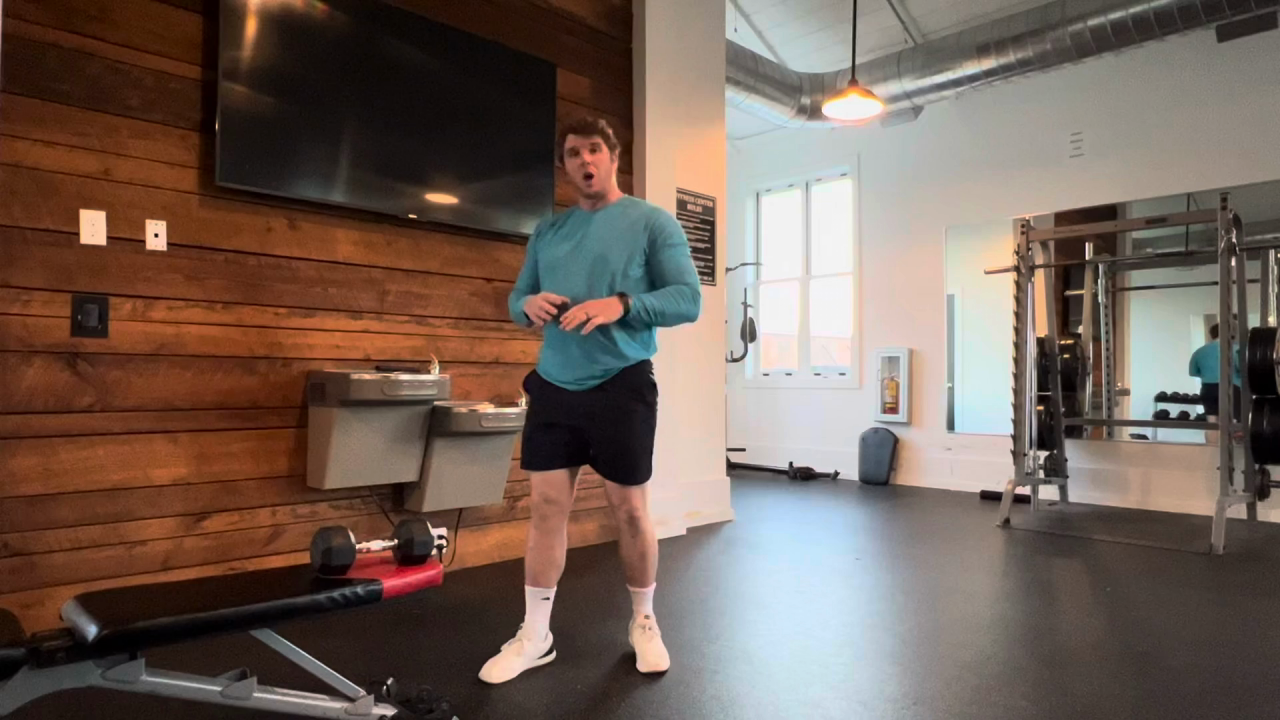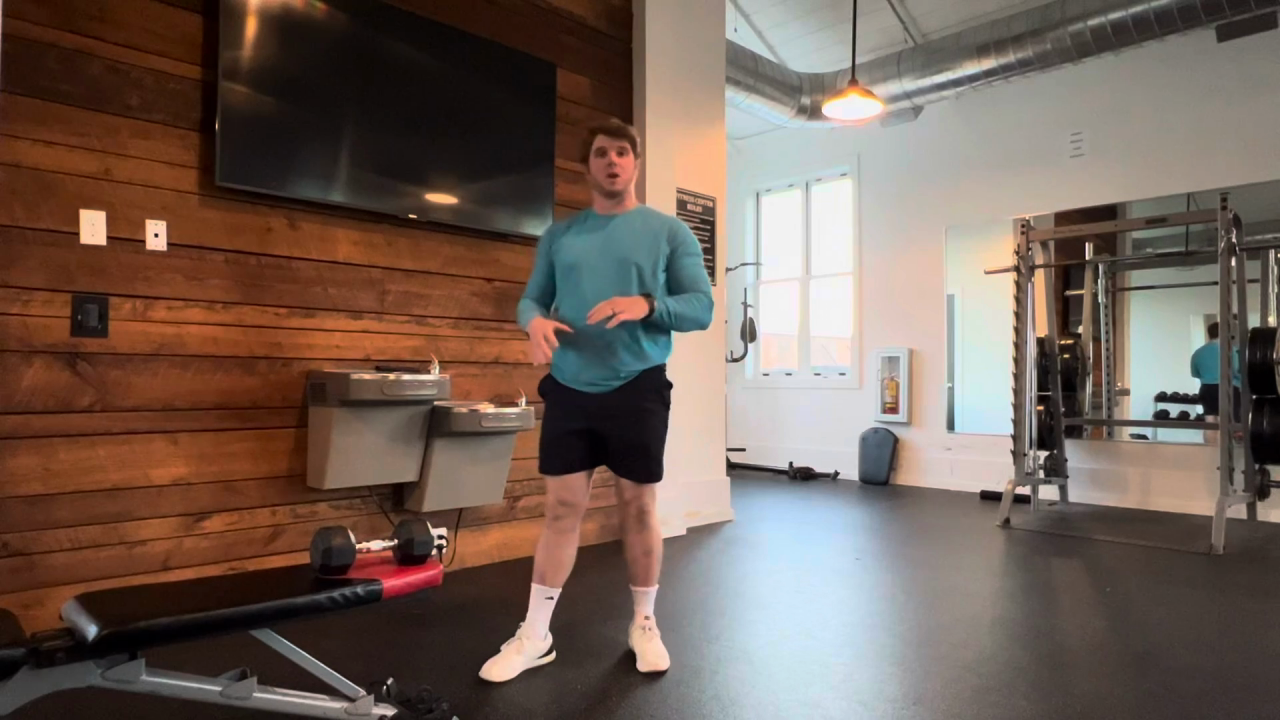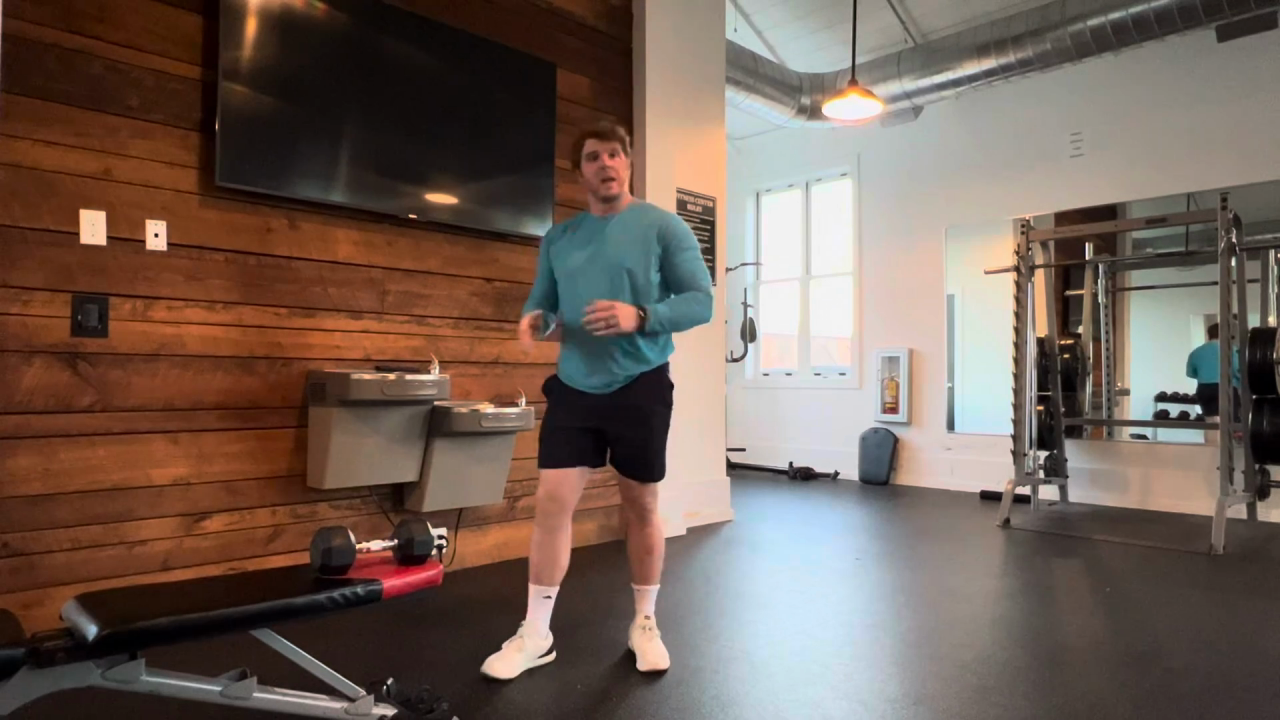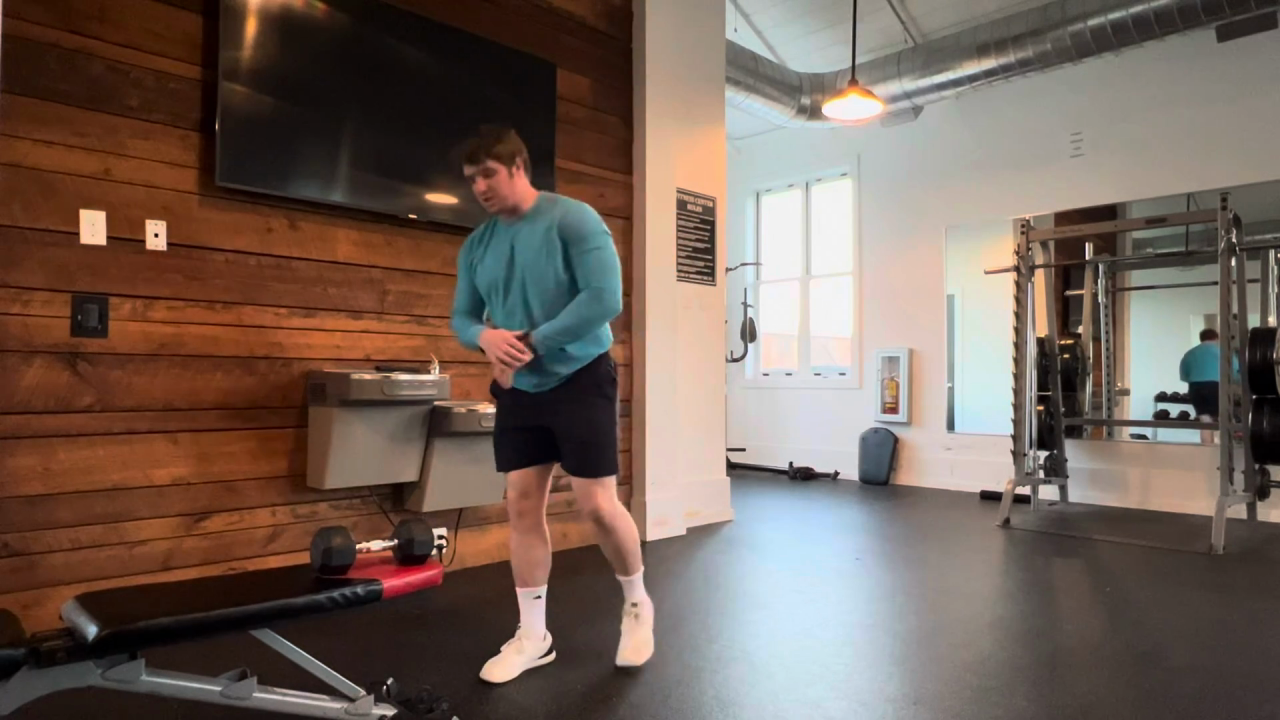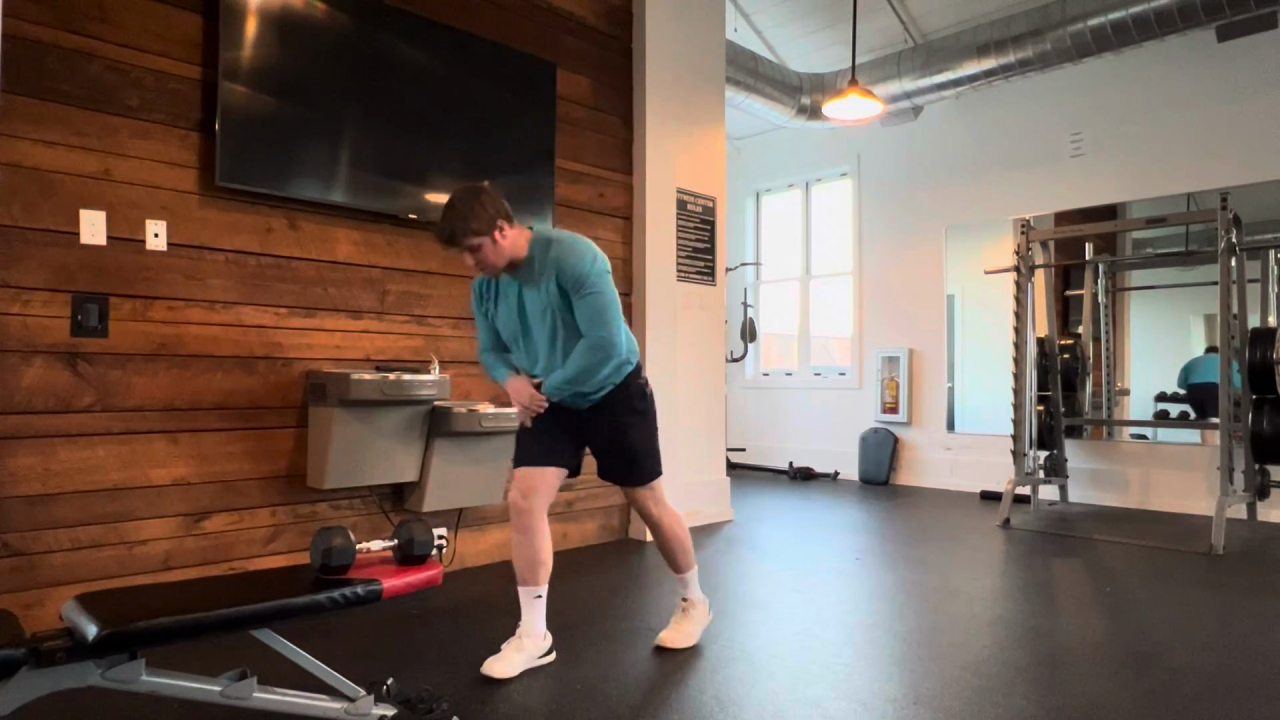
dt=0.7s
person 1, frame 1
left shoulder: (653, 223)
right shoulder: (547, 232)
left elbow: (688, 300)
right elbow: (518, 296)
left wrist: (620, 305)
right wrist: (527, 305)
left hip: (622, 385)
right hip: (553, 386)
left knee: (629, 509)
right knee: (545, 507)
left ankle: (644, 622)
right ankle: (534, 635)
person 1, frame 2
left shoulder: (669, 231)
right shoulder: (559, 235)
left elbow: (702, 307)
right elbow: (533, 298)
left wrist: (647, 305)
right wrist: (535, 321)
left hip: (638, 388)
right hip: (569, 389)
left knee: (639, 507)
right knee: (561, 510)
left ankle: (643, 624)
right ankle: (535, 634)
person 1, frame 3
left shoulder: (664, 227)
right shoulder: (558, 239)
left elbow: (700, 302)
right elbow: (541, 301)
left wrist: (641, 313)
right wrist: (530, 317)
left hip: (640, 386)
right hip: (573, 388)
left knee: (641, 507)
right knee: (551, 504)
left ankle: (645, 623)
right ankle: (536, 634)
person 1, frame 4
left shoulder: (573, 219)
right shoulder: (476, 245)
left elbow: (605, 298)
right elbow: (461, 316)
left wrist: (532, 342)
right wrist: (485, 336)
left hip: (580, 378)
right hip: (519, 388)
left knee: (596, 503)
right knee: (522, 506)
left ankle: (636, 604)
right ankle: (532, 635)
person 1, frame 5
left shoulder: (572, 255)
right shoulder: (485, 288)
left elbow: (606, 342)
right elbow: (491, 351)
left wrist: (550, 388)
right wrist: (512, 380)
left hip: (614, 392)
right hip: (549, 403)
left knee: (649, 503)
right knee: (524, 502)
left ankle: (694, 602)
right ankle: (533, 636)
